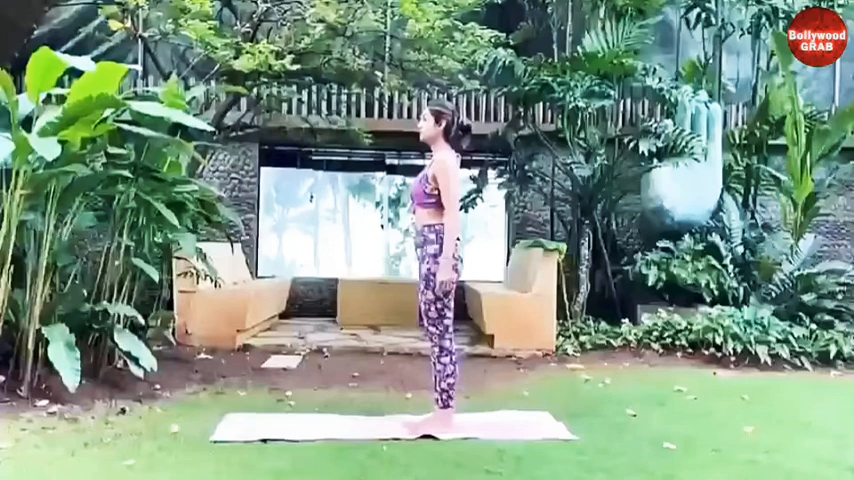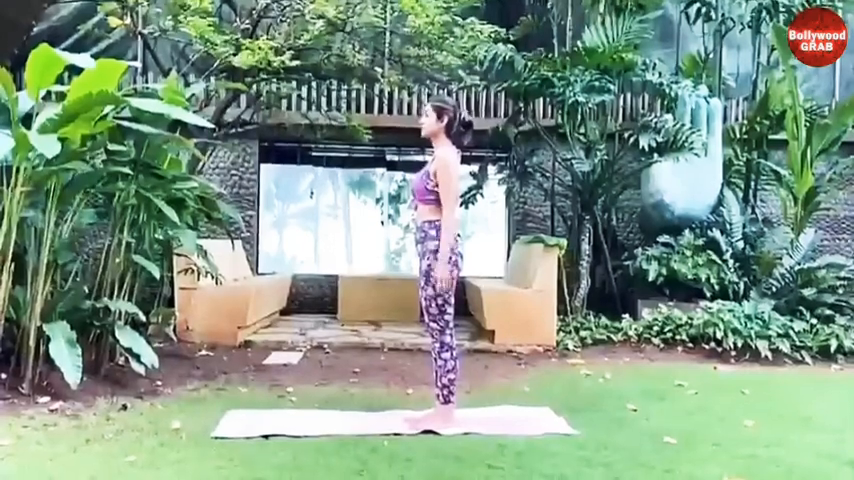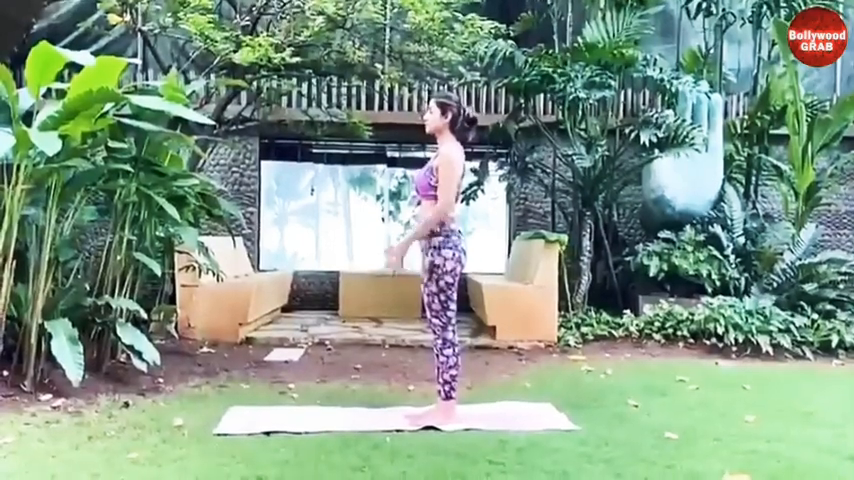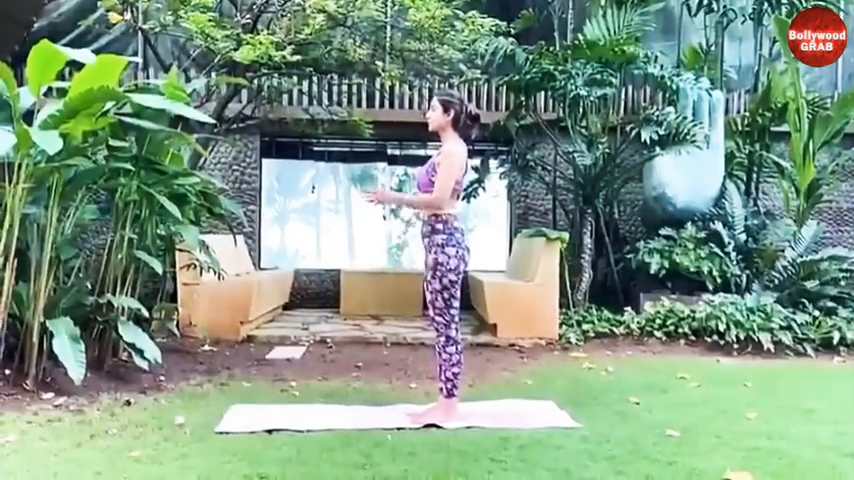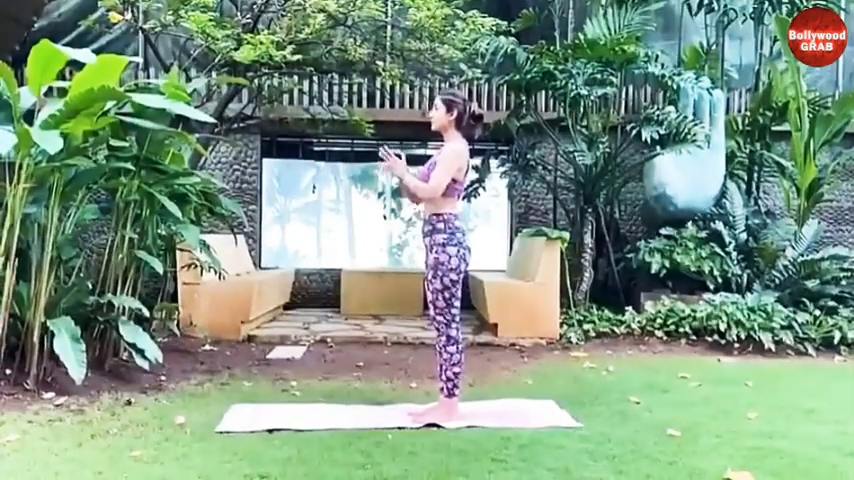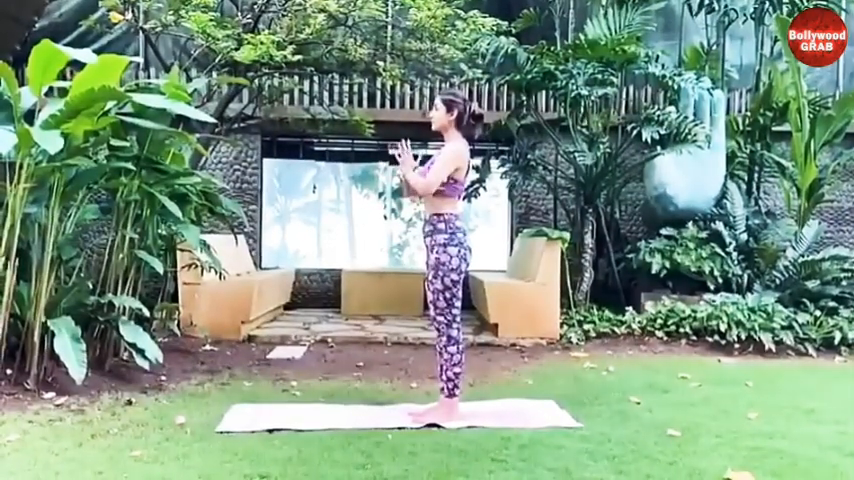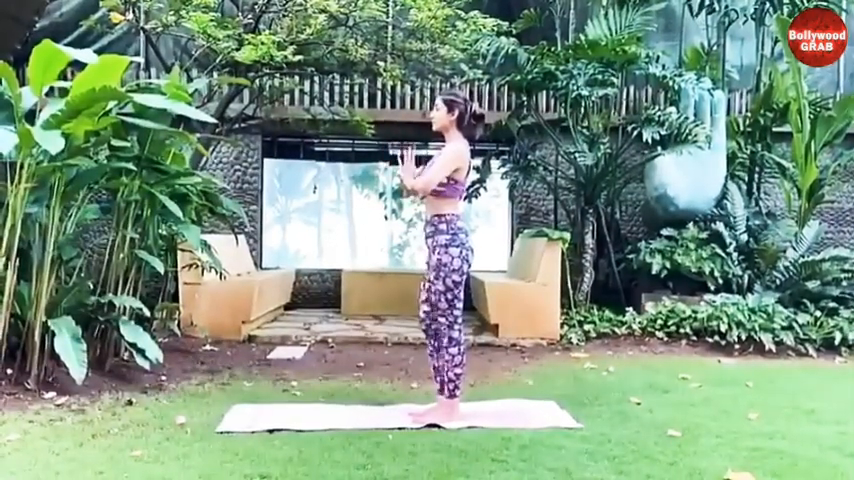
dt=0.5s
person 1, frame 1
left shoulder: (444, 160)
right shoulder: (438, 160)
left elbow: (452, 214)
left wrist: (447, 262)
left hip: (438, 249)
right hip: (430, 248)
left knee: (440, 334)
right knee: (436, 333)
left ankle: (444, 416)
right ankle: (441, 412)
person 1, frame 2
left shoulder: (446, 157)
right shoulder: (438, 156)
left elbow: (450, 212)
left wrist: (443, 259)
left hip: (437, 247)
right hip: (429, 245)
left knee: (441, 330)
right knee: (437, 329)
left ankle: (445, 412)
right ankle: (442, 407)
person 1, frame 3
left shoulder: (450, 153)
right shoulder: (443, 153)
left elbow: (442, 208)
left wrist: (405, 242)
right wrist: (407, 242)
left hip: (442, 243)
right hip: (435, 243)
left knee: (444, 326)
right knee: (439, 326)
left ankle: (447, 408)
right ankle: (444, 403)
person 1, frame 4
left shoulder: (453, 149)
right shoulder: (446, 150)
left elbow: (438, 199)
left wrist: (393, 198)
right wrist: (395, 198)
left hip: (445, 239)
right hip: (438, 239)
left knee: (446, 323)
right knee: (442, 323)
left ankle: (448, 406)
right ankle: (446, 400)
person 1, frame 5
left shoulder: (455, 148)
right shoulder: (447, 149)
left elbow: (431, 193)
right elbow: (419, 196)
left wrist: (402, 173)
right wrist: (401, 175)
left hip: (446, 238)
right hip: (438, 238)
left knee: (447, 323)
right knee: (442, 322)
left ankle: (449, 405)
right ankle: (446, 400)
person 1, frame 6
left shoulder: (456, 148)
right shoulder: (447, 149)
left elbow: (426, 187)
right elbow: (413, 191)
left wrist: (409, 169)
right wrist: (406, 169)
left hip: (447, 238)
right hip: (438, 237)
left knee: (448, 322)
right knee: (442, 321)
left ankle: (450, 405)
right ankle: (446, 400)
person 1, frame 7
left shoulder: (456, 149)
right shoulder: (448, 150)
left elbow: (423, 186)
right elbow: (415, 189)
left wrist: (409, 177)
right wrist: (408, 176)
left hip: (449, 239)
right hip: (440, 239)
left knee: (448, 322)
right knee: (432, 321)
left ankle: (450, 405)
right ankle: (444, 399)
